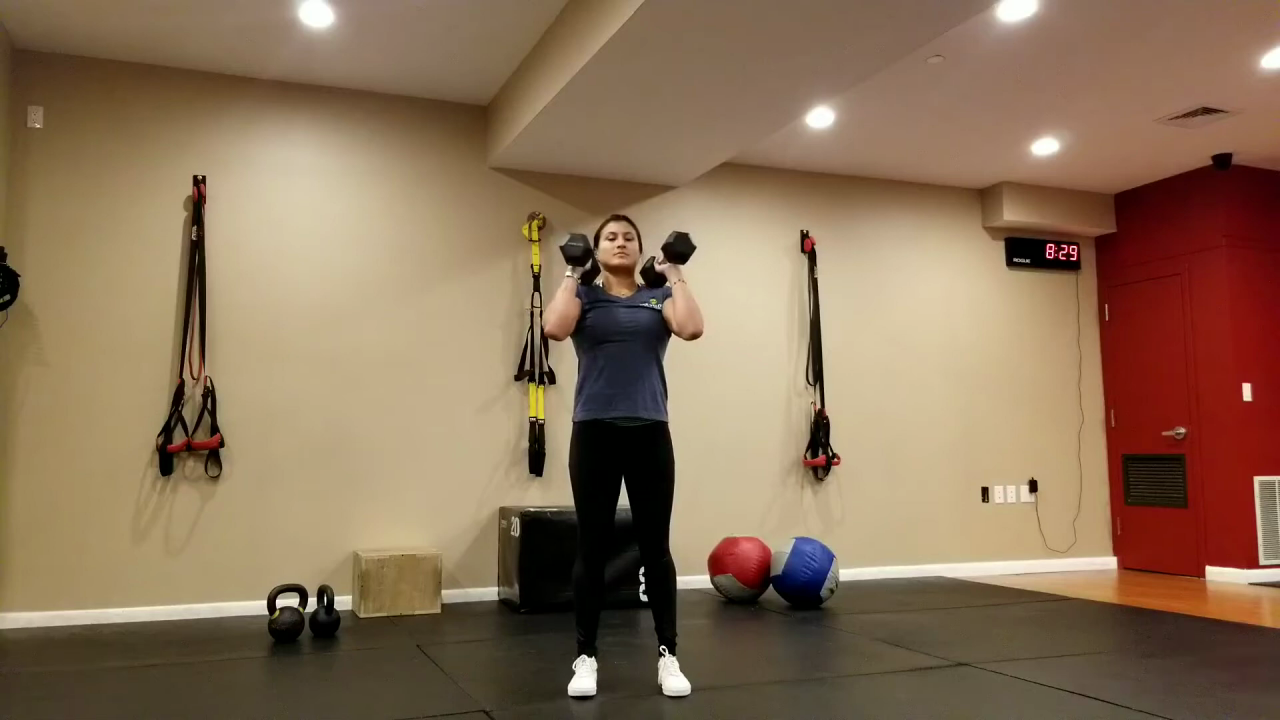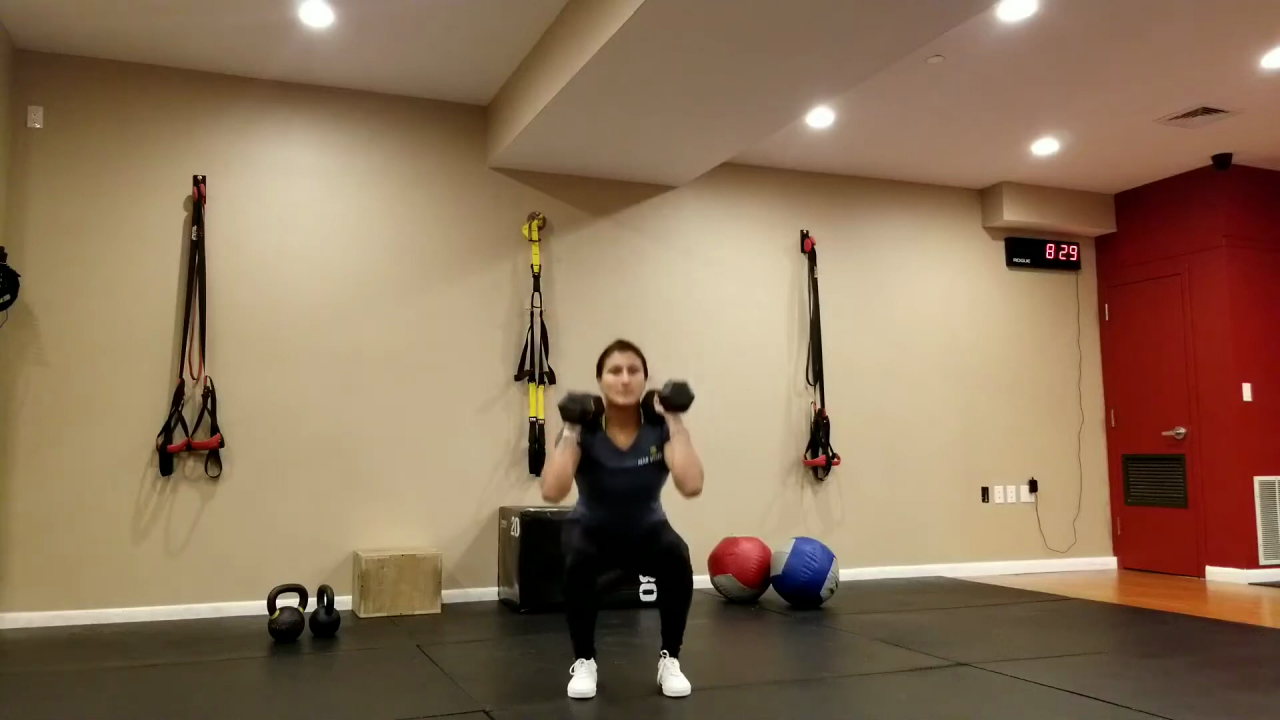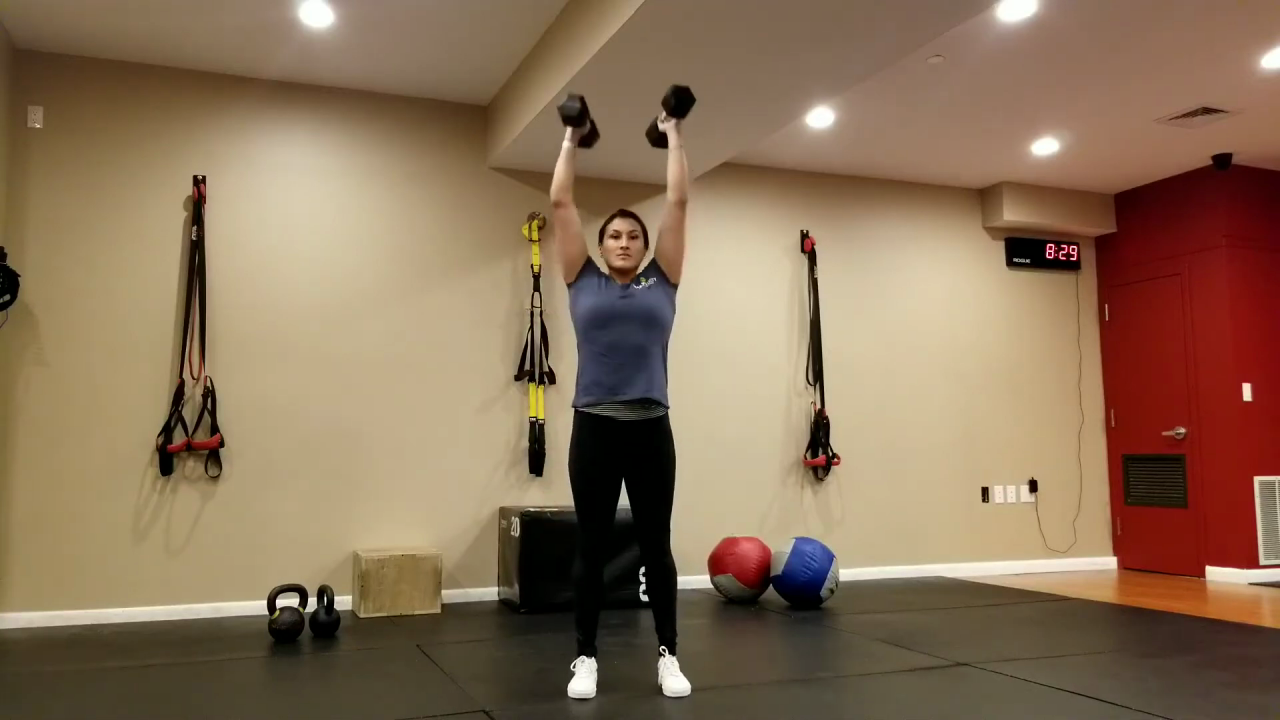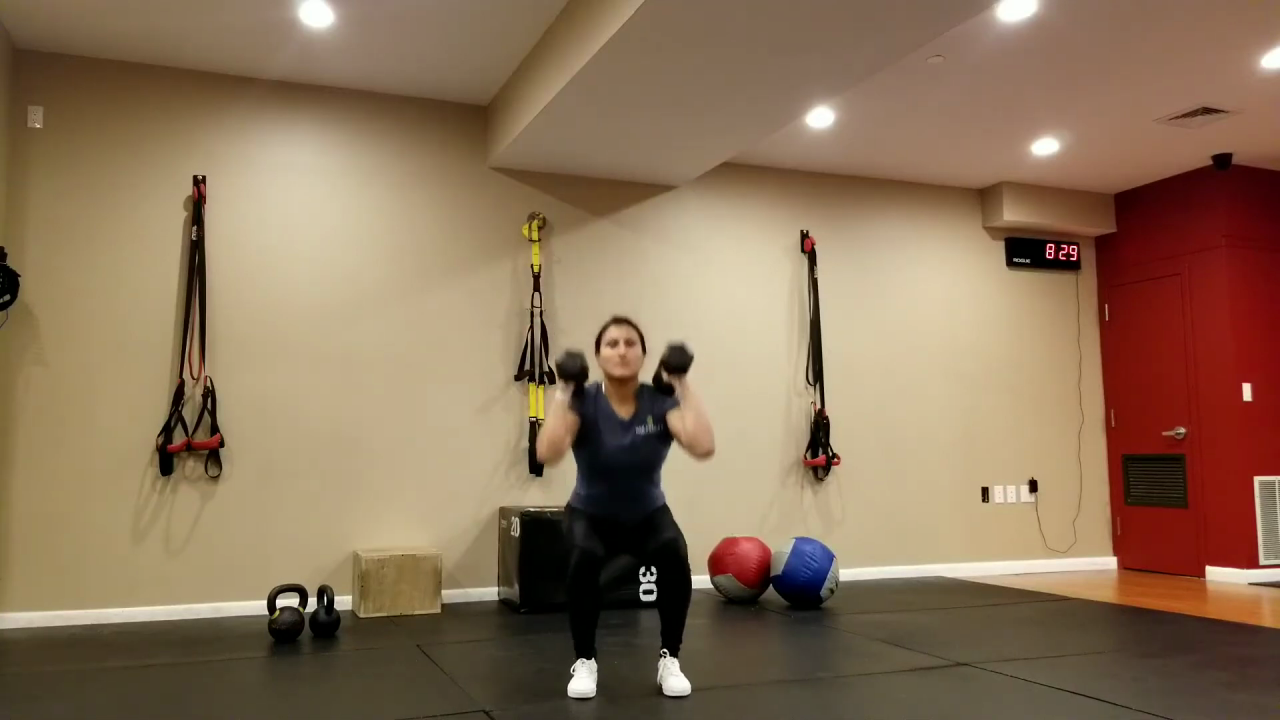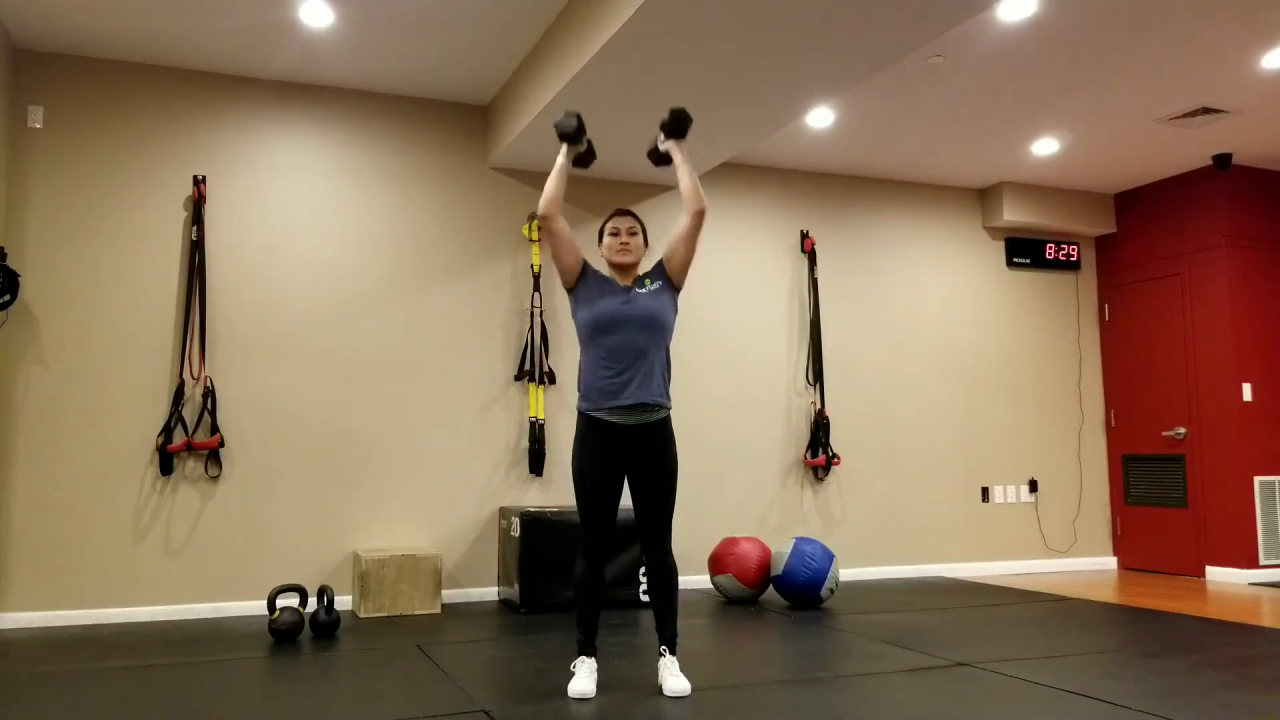
dt=1s
person 1, frame 1
left shoulder: (659, 297)
right shoulder: (585, 296)
left elbow: (691, 328)
right elbow: (555, 329)
left wrist: (675, 274)
right wrist: (572, 273)
left hip: (649, 433)
right hip: (594, 432)
left knee: (655, 545)
right knee: (592, 546)
left ankle: (668, 656)
right ankle: (586, 657)
person 1, frame 2
left shoulder: (661, 428)
right shoulder: (583, 430)
left elbow: (692, 485)
right elbow: (552, 491)
left wrist: (676, 423)
right wrist: (570, 432)
left hip: (646, 531)
right hip: (591, 530)
left knee: (676, 557)
right knee: (579, 561)
left ankle: (669, 659)
right ankle: (584, 661)
person 1, frame 3
left shoulder: (661, 282)
right shoulder: (584, 282)
left elbow: (678, 198)
right elbow: (560, 201)
left wrist: (673, 137)
right wrist: (570, 141)
left hip: (651, 429)
right hip: (594, 428)
left knee: (656, 545)
right knee: (591, 547)
left ankle: (667, 656)
right ankle: (585, 658)
person 1, frame 4
left shoulder: (662, 402)
right shoulder: (581, 402)
left elbow: (704, 447)
right elbow: (547, 453)
left wrist: (683, 388)
right wrist: (562, 393)
left hip: (647, 515)
right hip: (590, 515)
left knee: (673, 554)
right knee: (585, 558)
left ankle: (669, 658)
right ankle: (585, 661)
person 1, frame 5
left shoulder: (663, 283)
right shoulder: (585, 285)
left elbow: (696, 210)
right elbow: (547, 214)
left wrist: (678, 155)
right wrist: (565, 156)
left hip: (653, 429)
right hip: (598, 428)
left knee: (657, 544)
right knee: (593, 546)
left ankle: (668, 656)
right ankle: (585, 658)
